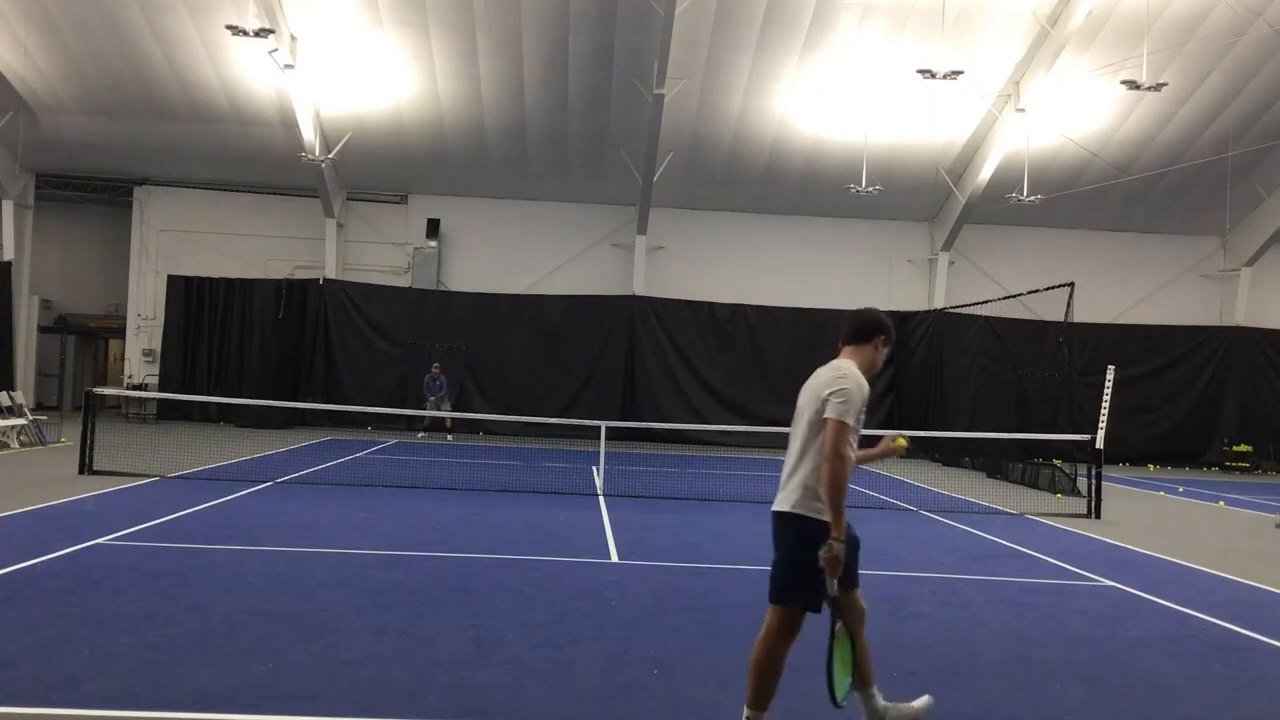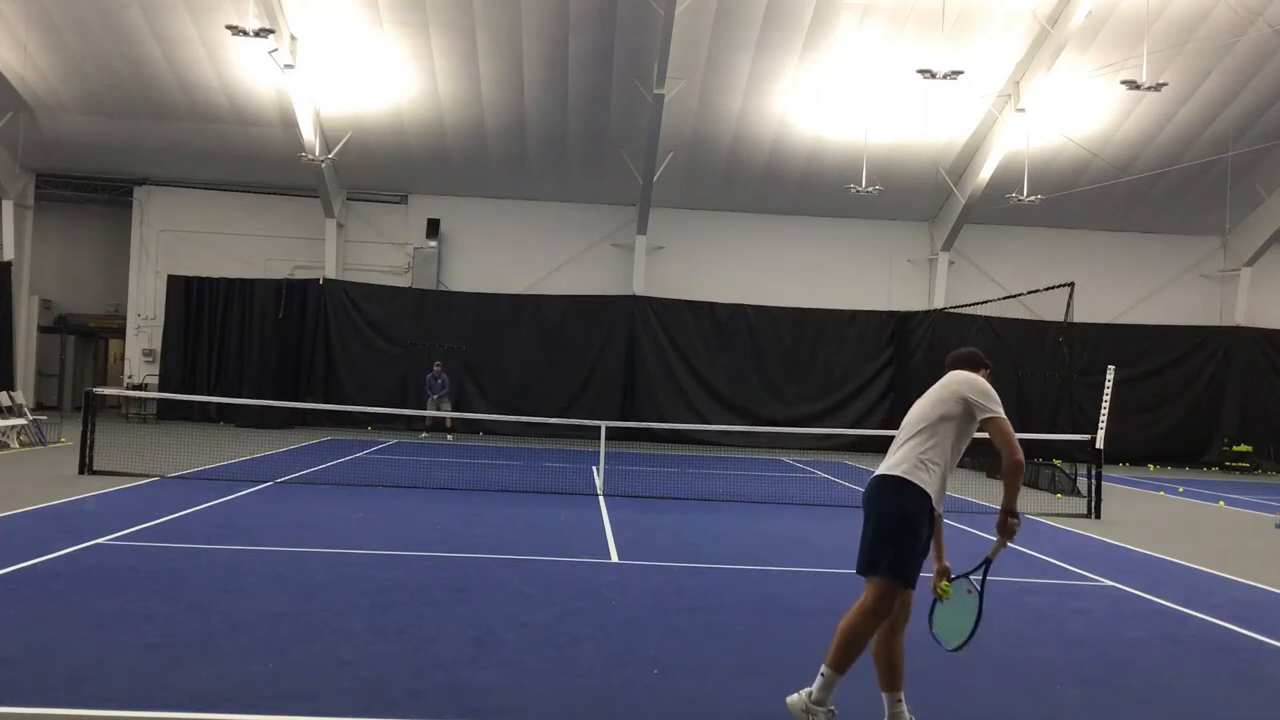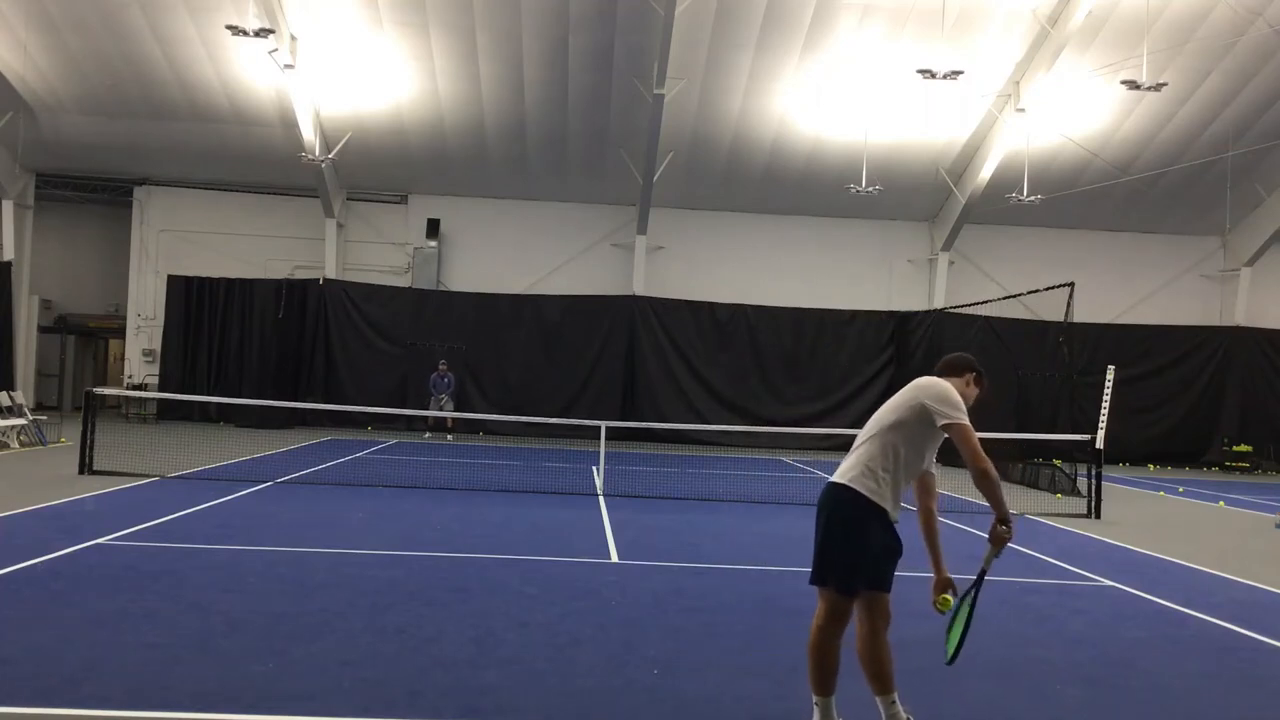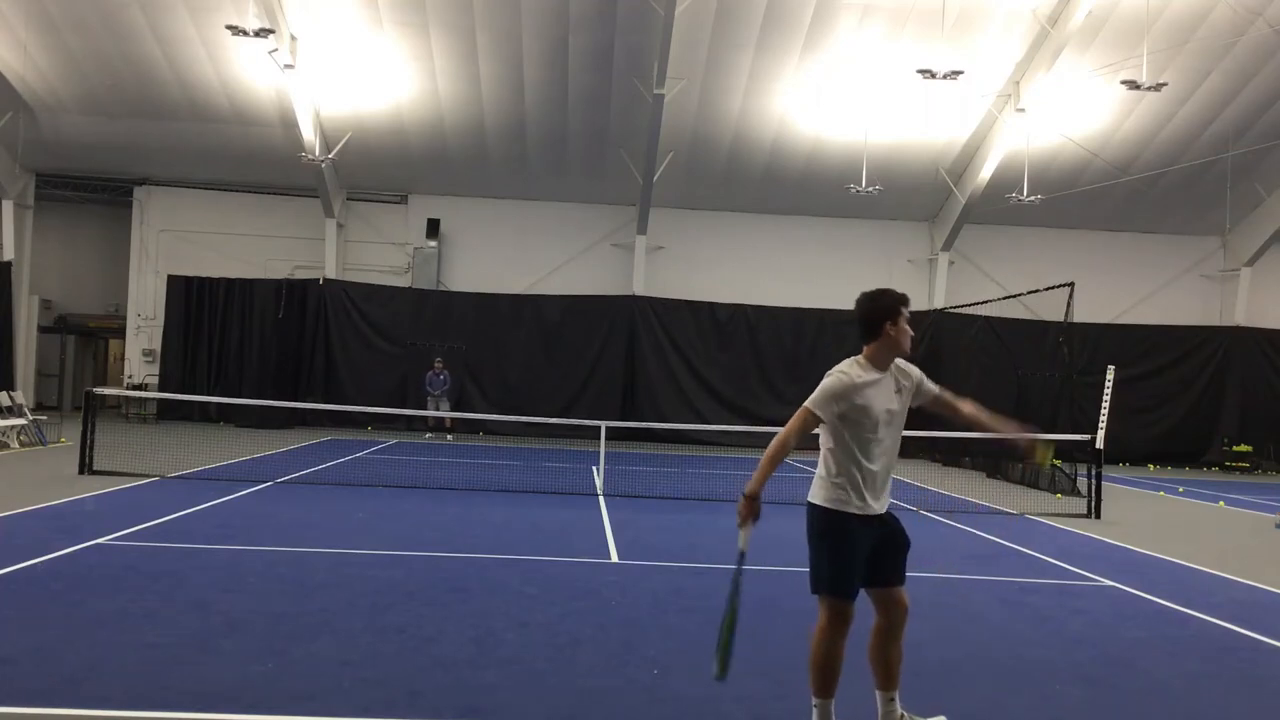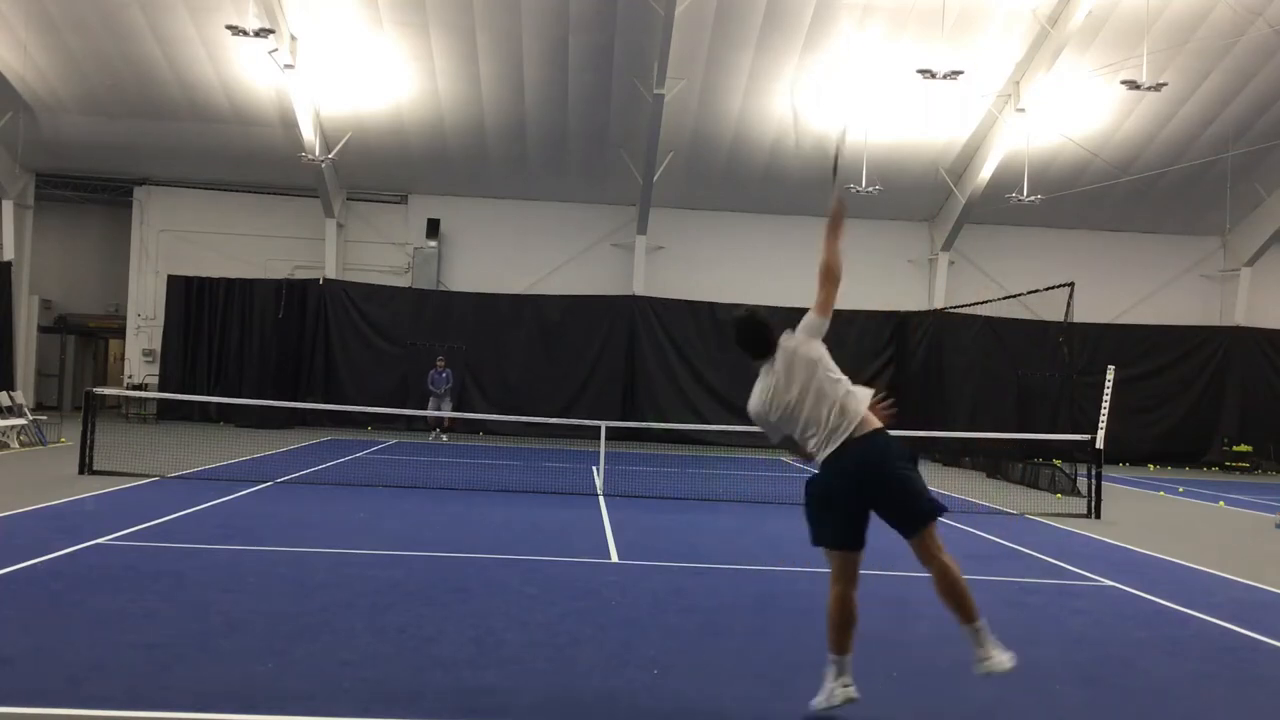
dt=1s
person 1, frame 1
left shoulder: (825, 375)
right shoulder: (851, 380)
right elbow: (834, 458)
left wrist: (876, 452)
right wrist: (837, 534)
left hip: (809, 514)
right hip: (806, 517)
left knee: (851, 612)
right knee: (784, 624)
person 1, frame 2
left shoulder: (940, 397)
right shoulder: (974, 384)
left elbow: (930, 487)
right elbow: (1014, 457)
left wrist: (940, 560)
right wrist: (1008, 511)
left hip: (898, 494)
right hip: (900, 494)
left knee: (897, 612)
right knee: (878, 601)
person 1, frame 3
left shoulder: (927, 423)
right shoulder: (939, 389)
left elbow: (926, 505)
right elbow: (980, 465)
left wrist: (939, 571)
right wrist: (1001, 518)
left hip: (875, 513)
right hip: (852, 501)
left knee: (875, 617)
right knee: (834, 613)
person 1, frame 4
left shoulder: (905, 375)
right shoulder: (845, 380)
left elbow: (955, 406)
right elbow: (792, 431)
left wrist: (1010, 429)
right wrist: (755, 488)
left hip: (877, 512)
right hip: (836, 513)
left knee: (894, 610)
right knee: (836, 618)
person 1, frame 5
left shoulder: (759, 404)
right shoulder: (796, 346)
right elbow: (829, 279)
right wrist: (834, 223)
left hip: (835, 475)
right hip: (874, 452)
left knee: (842, 581)
right knee: (933, 555)
left ankle: (839, 679)
right ankle: (985, 648)
